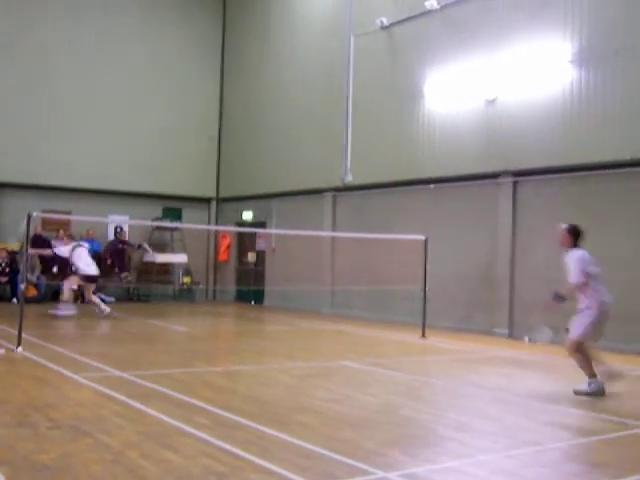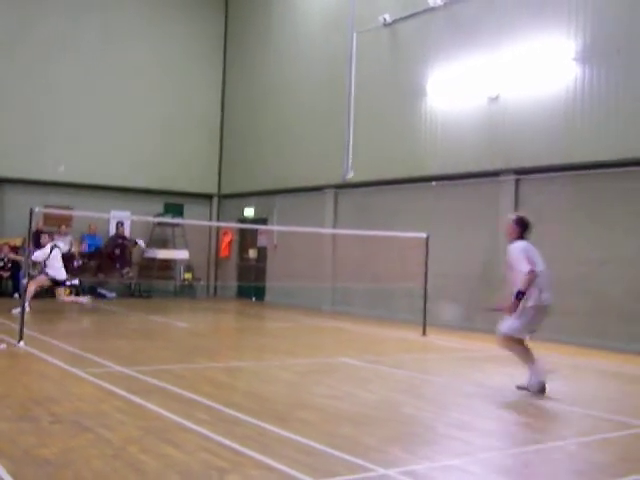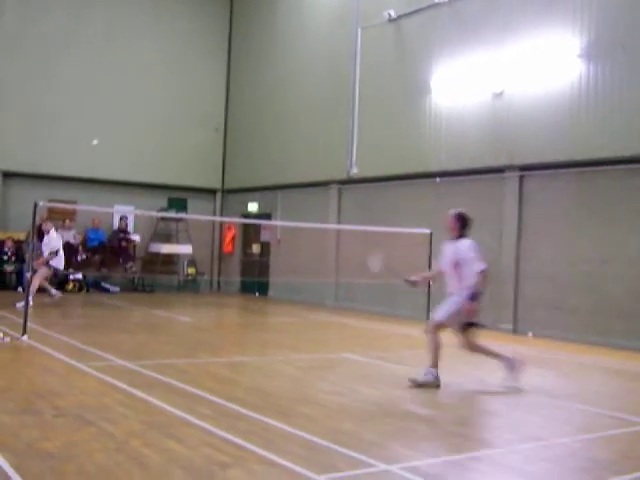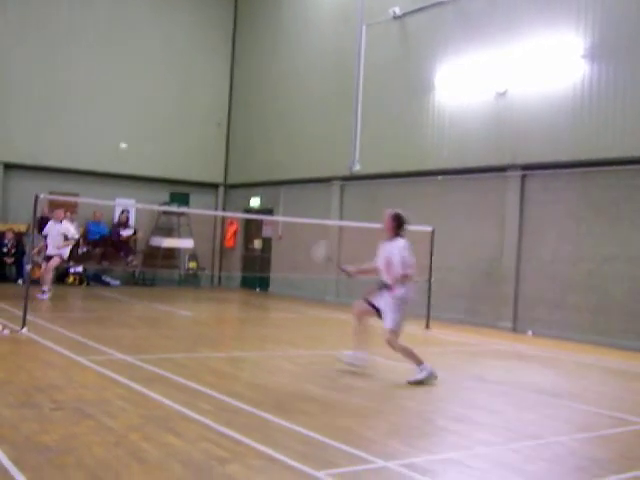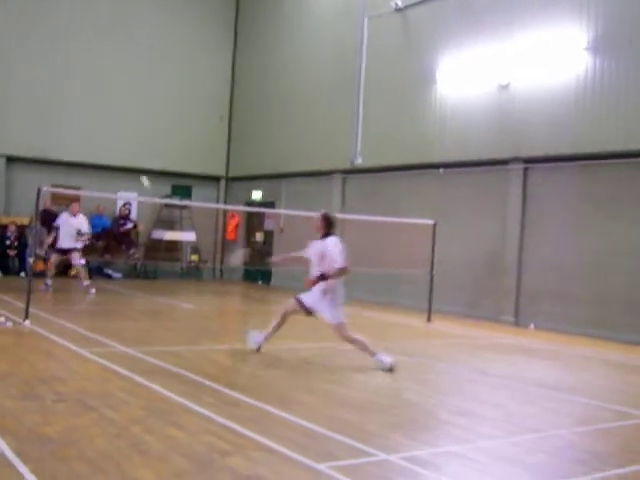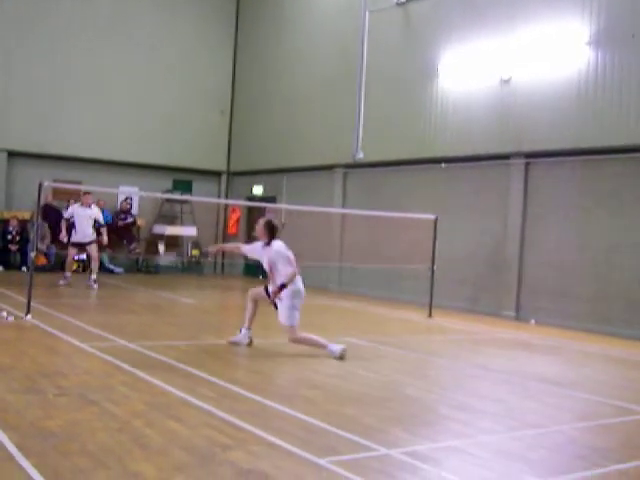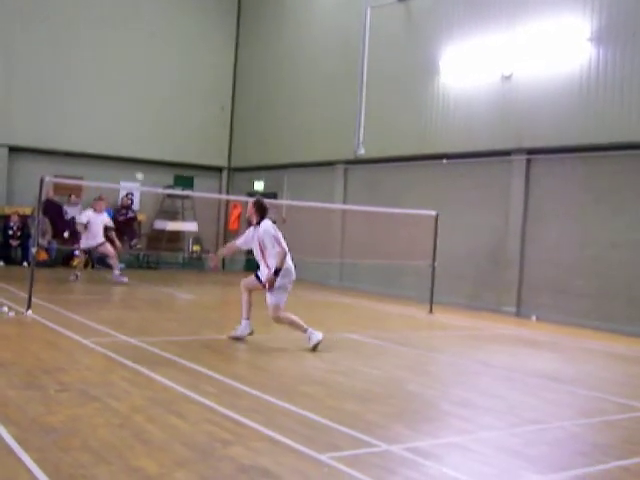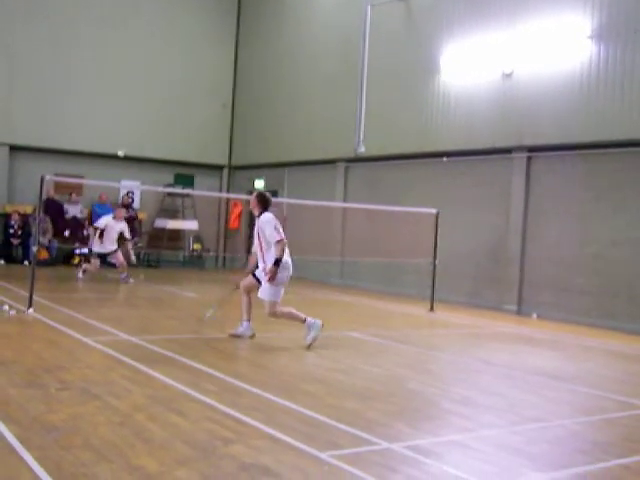
dt=0.2s
person 1, frame 1
left shoulder: (573, 257)
right shoulder: (578, 255)
left elbow: (580, 284)
left wrist: (558, 296)
left hip: (594, 307)
right hip: (588, 307)
left knee: (571, 346)
right knee: (573, 344)
left ankle: (596, 385)
right ankle: (604, 371)
person 1, frame 2
left shoulder: (516, 248)
right shoulder: (526, 248)
left elbow: (529, 273)
left wrist: (516, 298)
right wrist: (516, 299)
left hip: (532, 303)
right hip: (537, 302)
left knee: (504, 339)
right knee: (515, 340)
left ankle: (536, 370)
right ankle: (534, 380)
person 1, frame 3
left shoulder: (465, 246)
right shoulder: (447, 246)
left elbow: (481, 272)
right elbow: (441, 270)
left wrist: (472, 298)
right wrist: (419, 278)
left hip: (464, 298)
right hip: (457, 297)
left knee: (431, 328)
right knee: (468, 343)
left ankle: (431, 374)
right ankle: (509, 362)
person 1, frame 4
left shoulder: (399, 246)
right shoulder: (386, 245)
left elbow: (406, 275)
right elbow: (378, 266)
left wrist: (383, 286)
right wrist: (357, 270)
left hip: (397, 297)
right hip: (386, 296)
left knee: (391, 340)
right knee: (358, 309)
left ankle: (425, 370)
right ankle: (358, 354)
person 1, frame 5
left shoulder: (333, 243)
right shoulder: (317, 244)
left elbow: (343, 269)
right elbow: (306, 254)
left wrist: (320, 277)
right wrist: (283, 257)
left hip: (328, 295)
right hip: (315, 294)
left knee: (344, 334)
right knee: (285, 311)
left ankle: (380, 358)
right ankle: (261, 339)
person 1, frame 6
left shoulder: (277, 249)
right shoulder: (260, 247)
left elbow: (294, 272)
right elbow: (240, 247)
left wrist: (279, 289)
right wrist: (220, 247)
left hip: (290, 293)
right hip: (279, 290)
left knee: (293, 337)
right knee: (252, 294)
left ankle: (332, 347)
right ankle: (245, 335)
person 1, frame 7
left shoulder: (265, 229)
right shoulder: (253, 230)
left elbow: (283, 252)
right elbow: (236, 245)
left wrist: (275, 275)
right wrist: (218, 255)
left hip: (280, 274)
right hip: (268, 272)
left knee: (275, 315)
right knee: (245, 286)
left ankle: (311, 333)
right ankle: (245, 327)
person 1, frame 8
left shoulder: (265, 219)
right shoulder: (259, 221)
left elbow: (281, 241)
right elbow: (256, 252)
left wrist: (275, 265)
right wrist: (247, 273)
left hip: (276, 268)
right hip: (266, 268)
left knee: (272, 310)
right knee: (244, 286)
left ankle: (311, 323)
right ankle: (246, 327)
